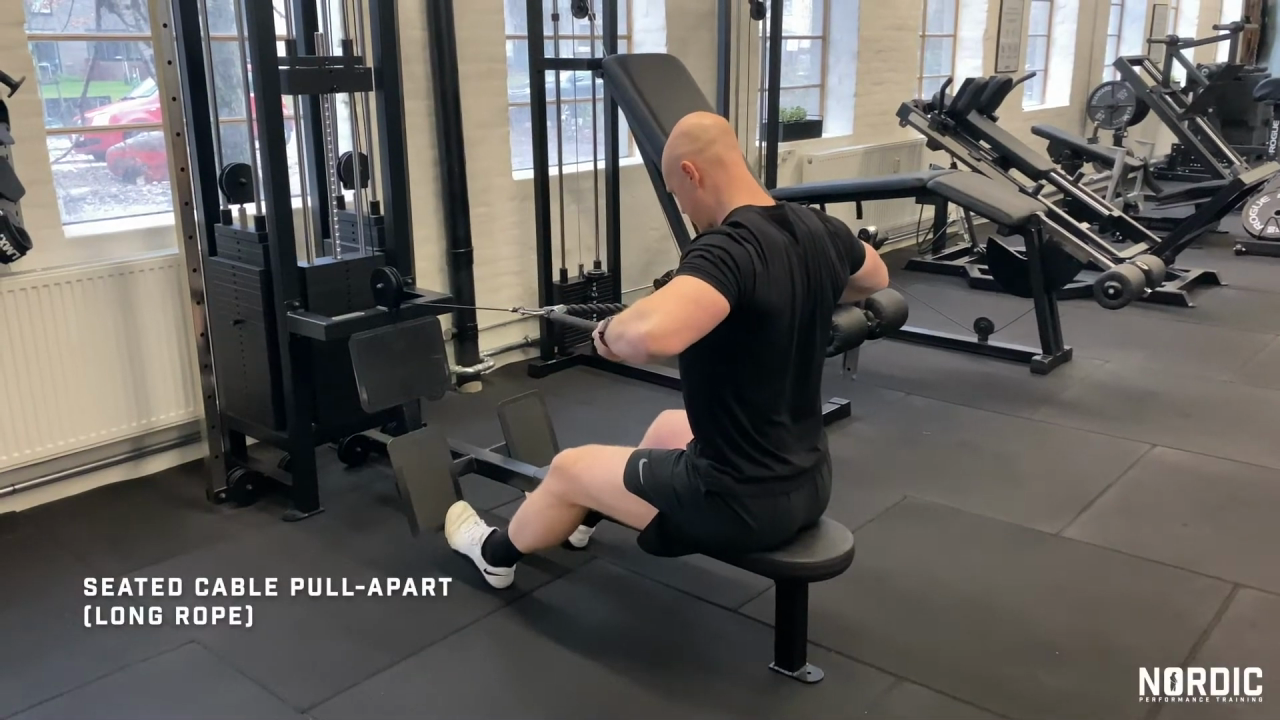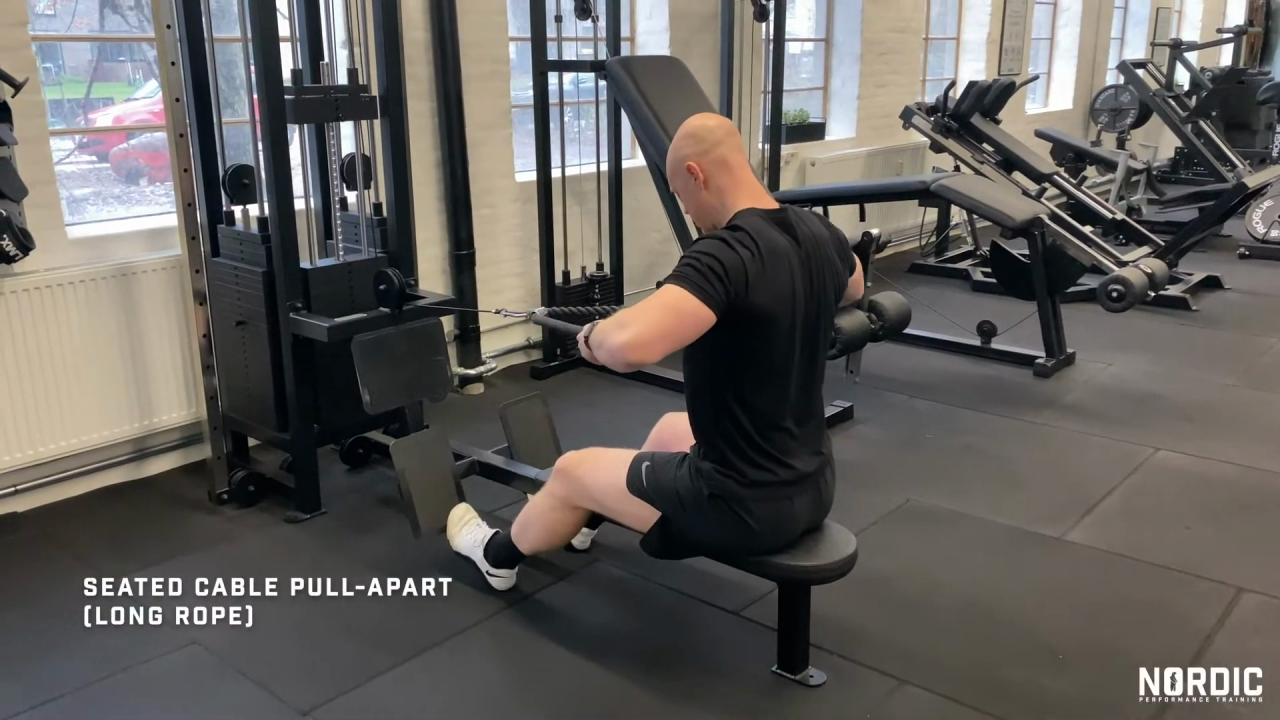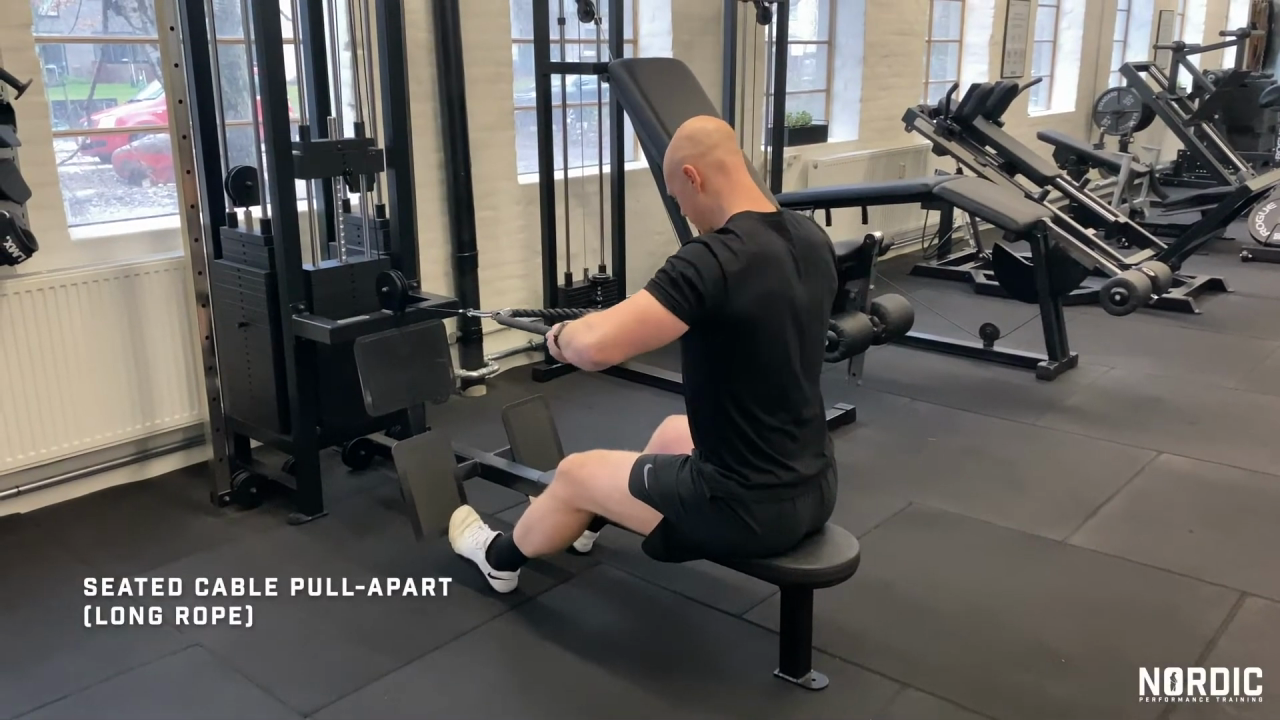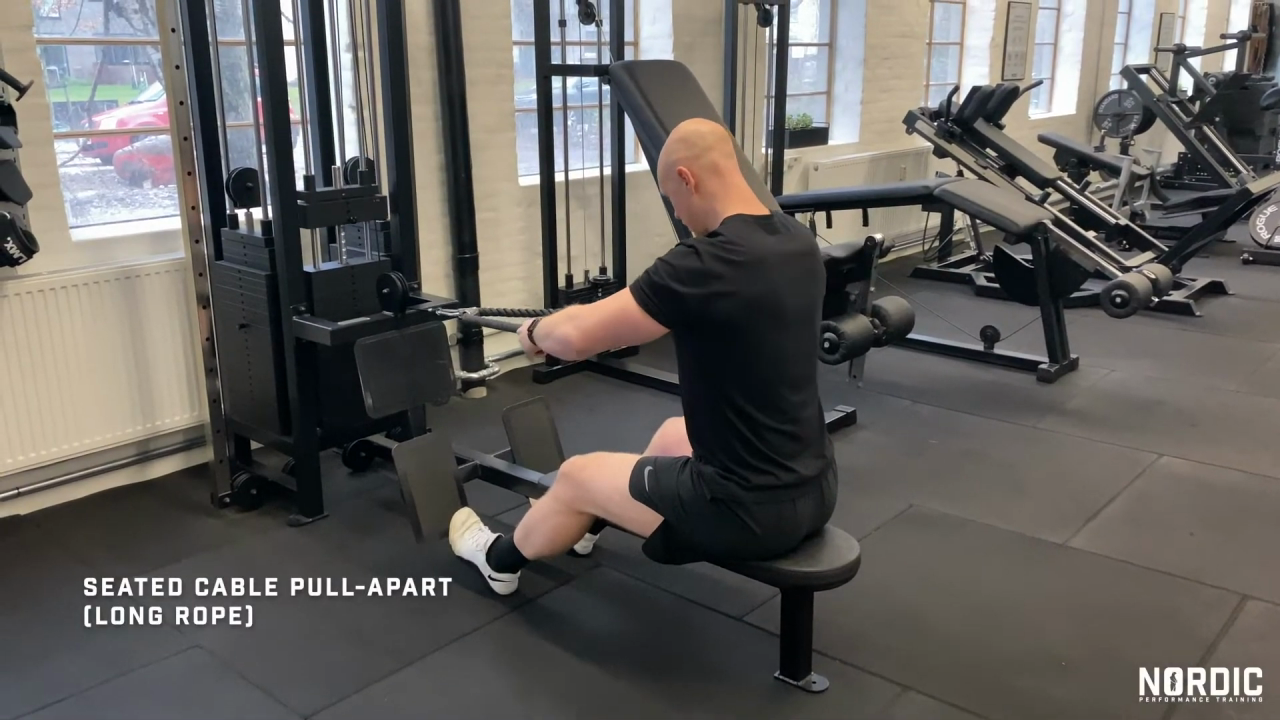
dt=0.5s
person 1, frame 1
left shoulder: (729, 249)
right shoulder: (820, 231)
left elbow: (650, 334)
right elbow: (876, 279)
left wrist: (609, 332)
left hip: (742, 502)
right hip: (809, 484)
left knee: (569, 469)
right knee: (668, 427)
left ankle: (496, 554)
right ankle: (584, 518)
person 1, frame 2
left shoulder: (727, 255)
right shoulder: (820, 235)
left elbow: (629, 345)
right elbow: (852, 290)
left wrist: (595, 336)
left hip: (744, 505)
right hip: (813, 486)
left knee: (572, 471)
right knee: (671, 430)
left ankle: (496, 556)
right ankle: (584, 520)
person 1, frame 3
left shoulder: (715, 260)
right shoulder: (811, 239)
left elbow: (594, 346)
left wrist: (562, 335)
left hip: (746, 508)
right hip: (814, 489)
left knee: (575, 474)
right knee: (673, 432)
left ankle: (500, 559)
right ankle: (587, 523)
person 1, frame 4
left shoulder: (705, 265)
right shoulder: (798, 242)
left elbow: (576, 336)
left wrist: (534, 332)
left hip: (750, 510)
right hip: (814, 490)
left knee: (576, 477)
right knee: (673, 435)
left ankle: (499, 560)
right ankle: (586, 525)
